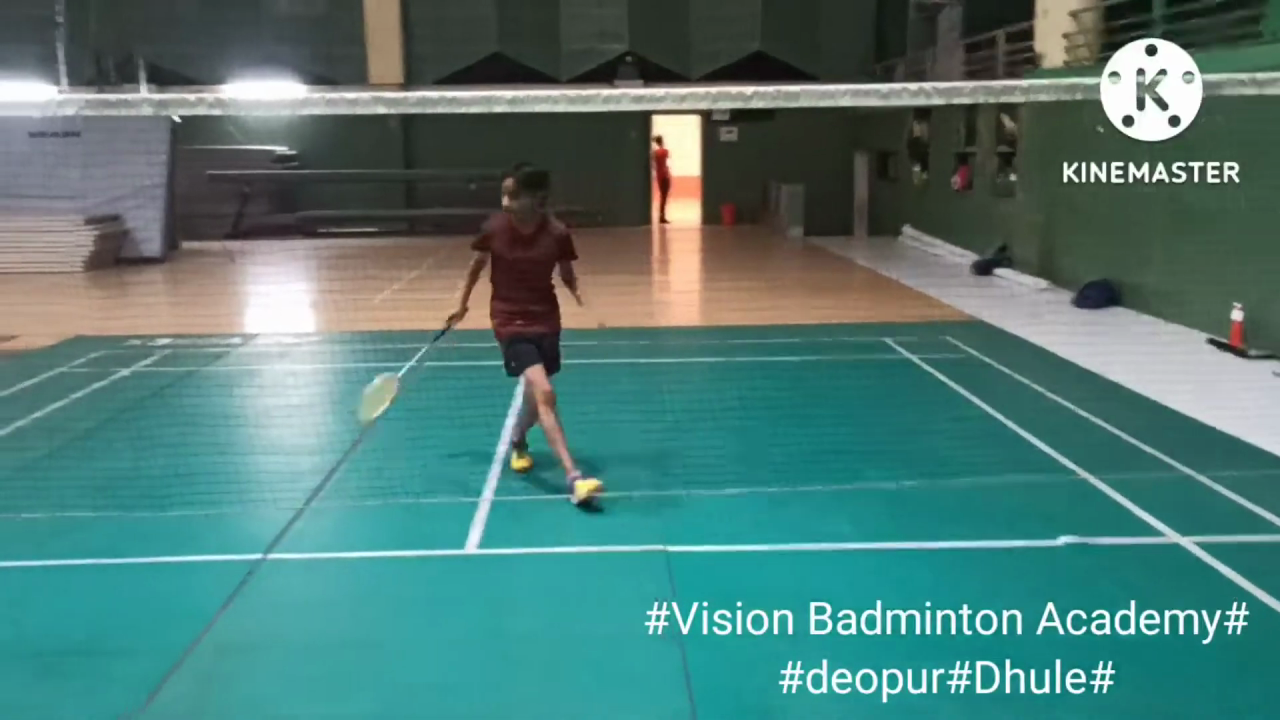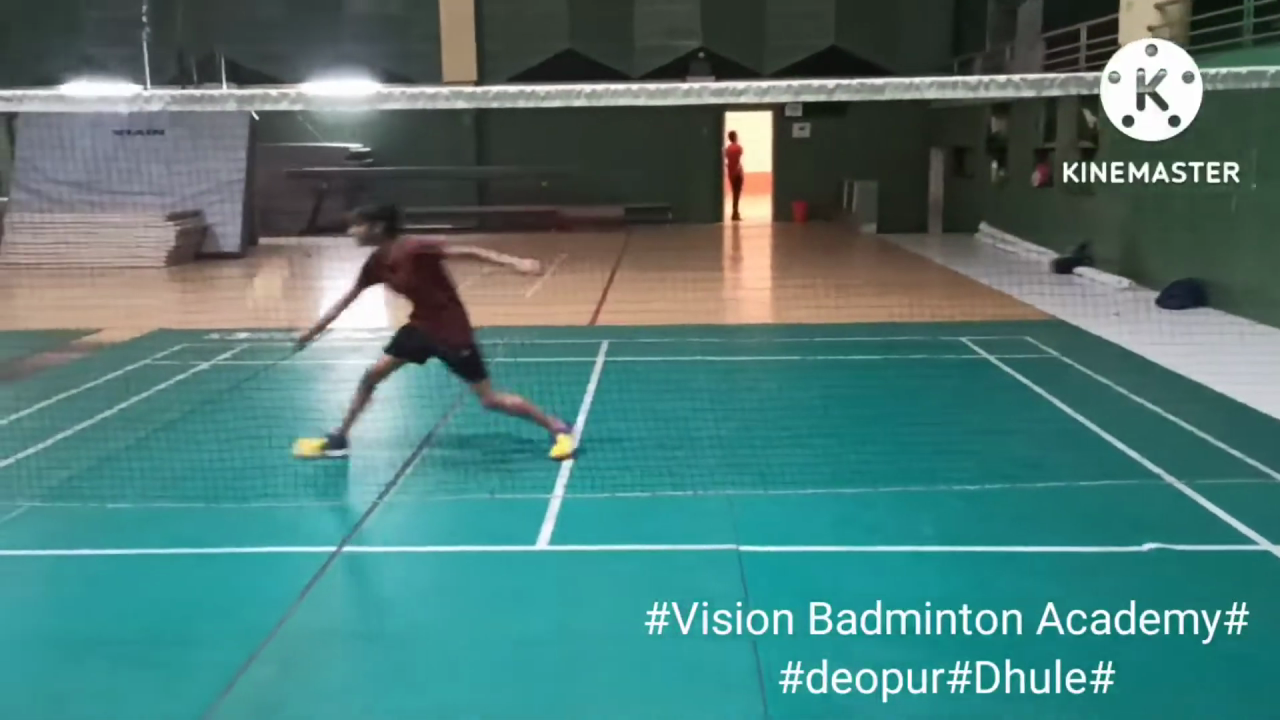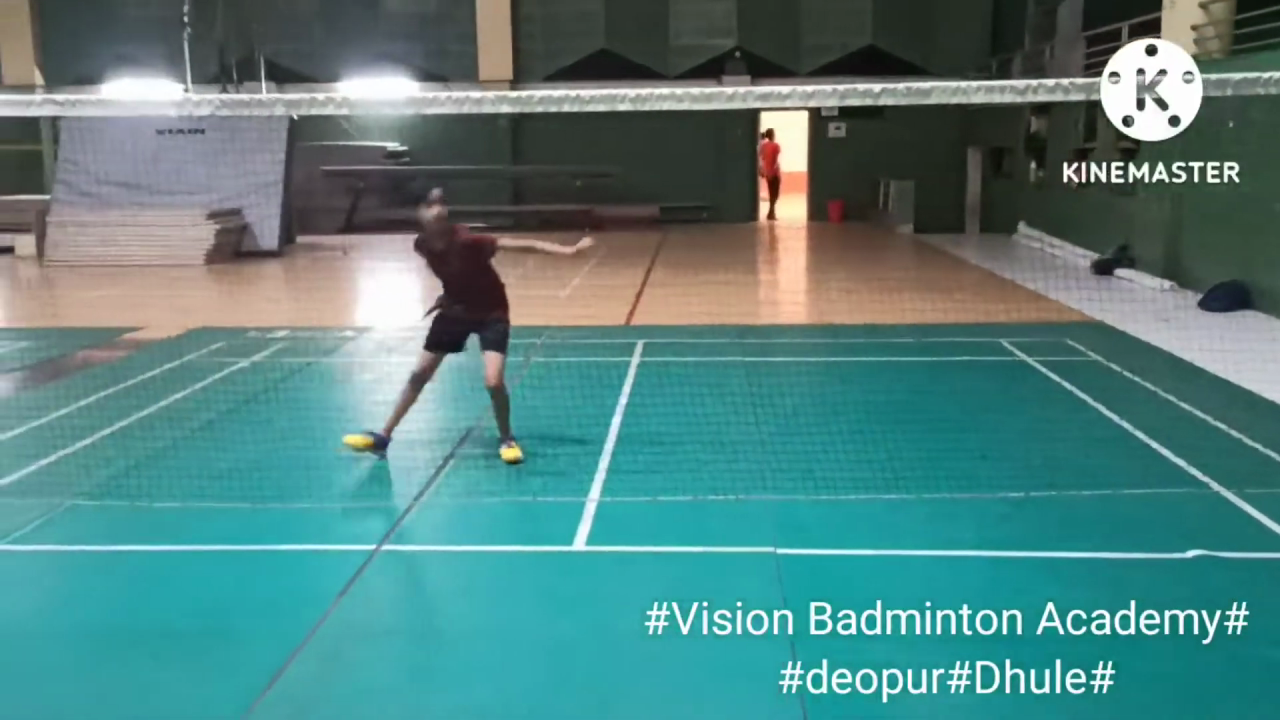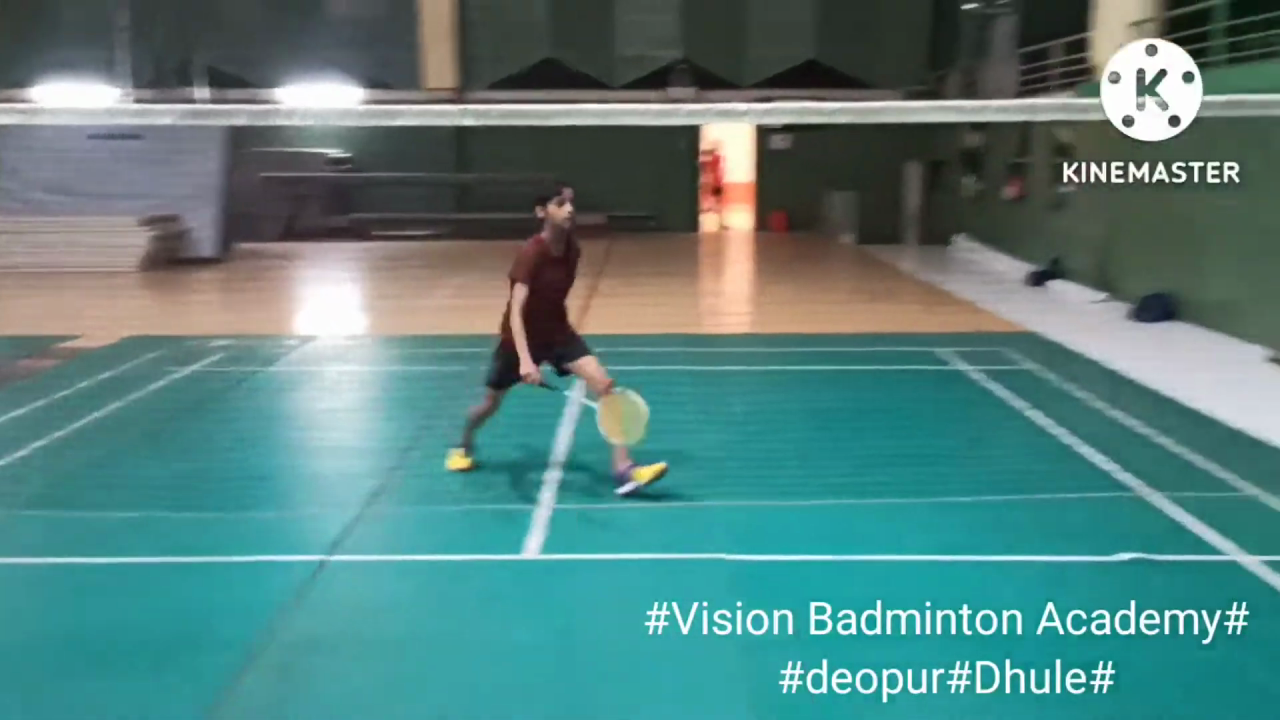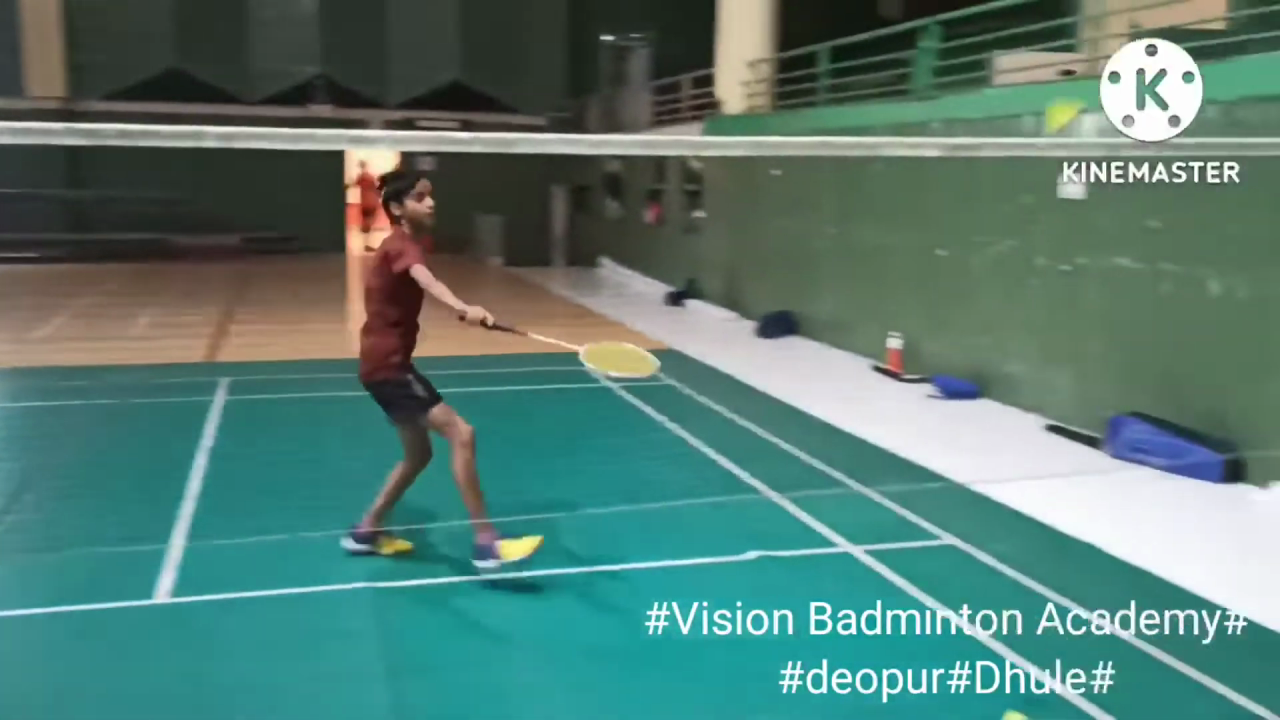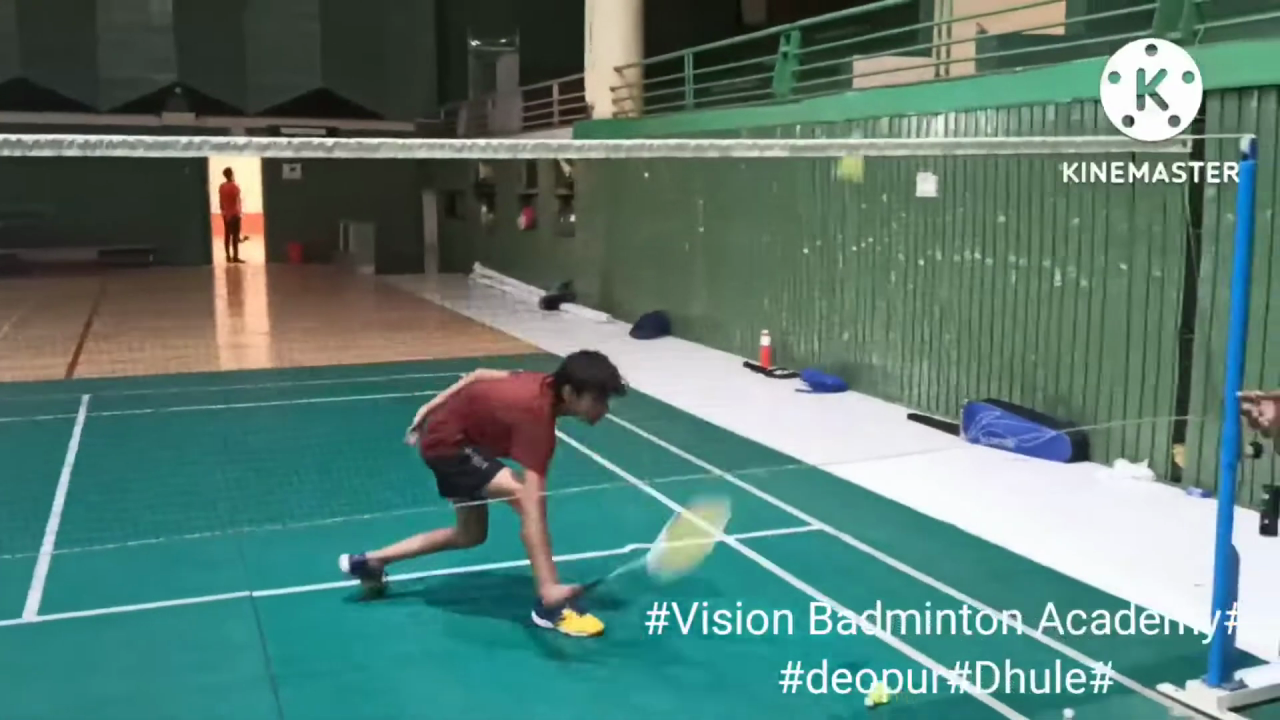
dt=0.5s
person 1, frame 1
left shoulder: (556, 233)
right shoulder: (494, 229)
left elbow: (569, 276)
right elbow: (477, 265)
left wrist: (586, 305)
right wrist: (462, 305)
left hip: (545, 322)
right hip: (510, 324)
left knee: (541, 399)
right knee: (542, 395)
left ankle: (518, 441)
right ankle: (573, 478)
person 1, frame 2
left shoulder: (413, 250)
right shoulder: (375, 264)
left elbow: (466, 252)
right elbow: (346, 302)
left wrist: (517, 262)
right wrist: (313, 332)
left hip: (452, 329)
right hip: (422, 325)
left knee: (490, 400)
right knee: (372, 375)
left ankle: (559, 430)
right ankle: (339, 438)
person 1, frame 3
left shoulder: (468, 241)
right shoulder: (422, 245)
left elbow: (520, 245)
left wrist: (566, 250)
left hip: (490, 312)
right hip: (455, 311)
left knee: (493, 381)
right knee: (419, 374)
left ankle: (507, 439)
right ankle: (383, 436)
person 1, frame 4
left shoulder: (572, 249)
right shoulder: (530, 254)
right elbow: (516, 311)
right wrist: (525, 359)
left hip: (558, 331)
right hip: (520, 338)
left knee: (604, 385)
right knee: (490, 404)
left ankle: (623, 471)
right ankle: (464, 446)
person 1, frame 5
left shoulder: (398, 246)
right shoulder: (400, 246)
right elbow: (426, 281)
right wrist: (466, 310)
left hip: (383, 362)
right hip: (387, 365)
left knee: (419, 454)
right knee: (462, 435)
left ankle: (366, 532)
right ankle: (486, 541)
person 1, frame 6
left shoulder: (542, 383)
right shoulder: (537, 424)
left elbow: (479, 375)
right elbow: (531, 503)
left wrist: (430, 408)
right wrist: (547, 583)
left hip: (446, 429)
right hip: (446, 443)
left knee: (470, 533)
right knee: (527, 501)
left ankle: (369, 563)
right ankle: (551, 606)
